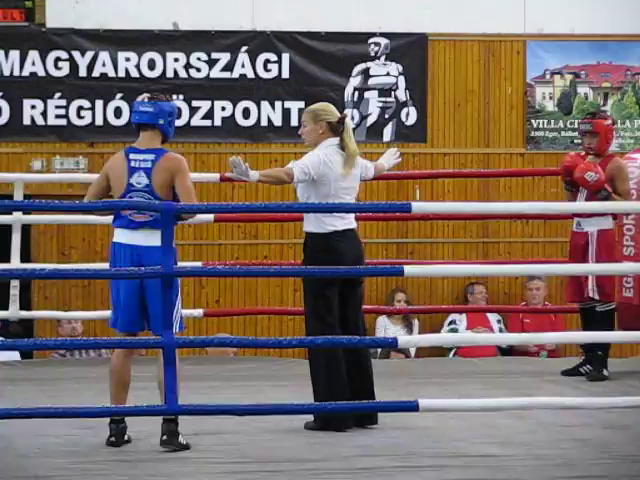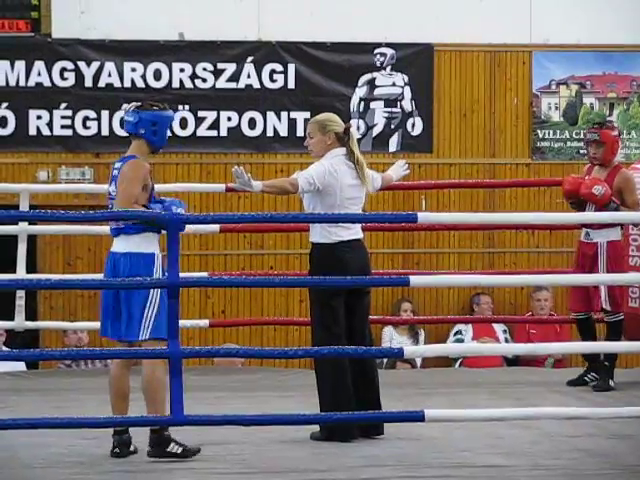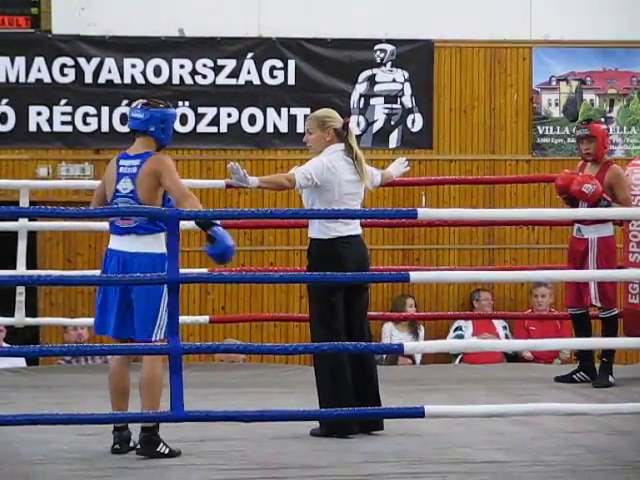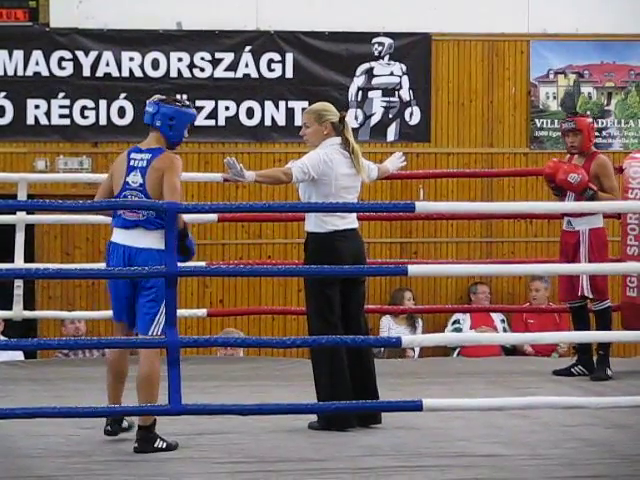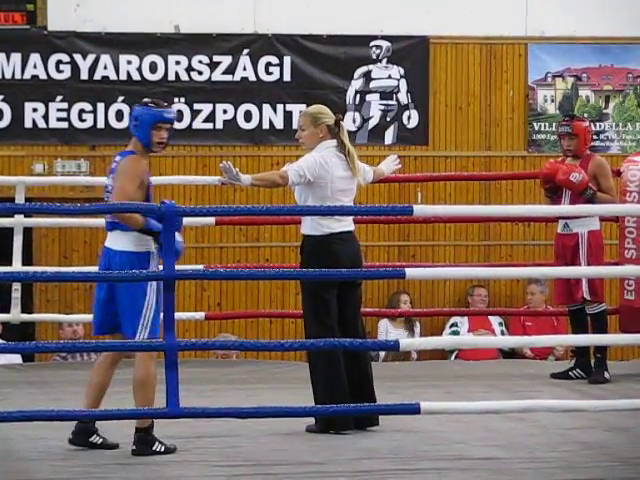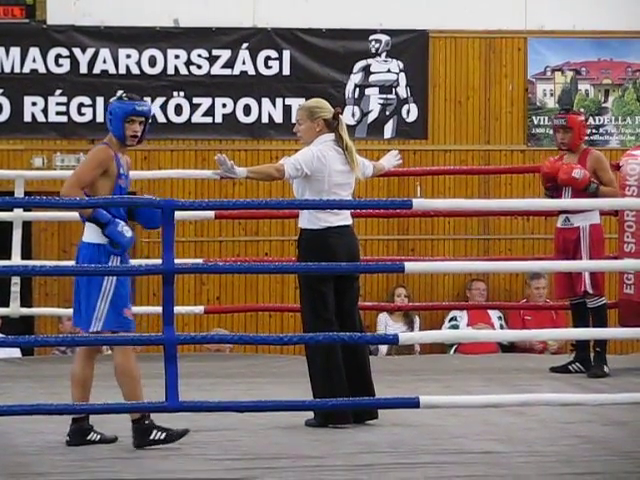
dt=0.4s
person 1, frame 1
left shoulder: (116, 160)
right shoulder: (173, 161)
left elbow: (89, 203)
right elbow: (188, 209)
left hip: (124, 250)
right hip: (157, 253)
left knee: (124, 341)
left ankle: (117, 426)
right ankle: (169, 427)
person 1, frame 2
left shoulder: (120, 165)
right shoulder: (139, 165)
right elbow: (126, 209)
left wrist: (156, 208)
right wrist: (163, 216)
left hip: (118, 258)
right hip: (141, 259)
left knee: (123, 351)
right knee: (153, 349)
left ankle: (120, 437)
right ankle: (159, 435)
person 1, frame 3
left shoulder: (115, 164)
right shoulder: (159, 162)
left elbow: (94, 209)
right elbow: (182, 197)
right wrist: (212, 228)
left hip: (117, 256)
right hip: (150, 260)
right knee: (154, 350)
left ankle: (120, 433)
right ankle: (149, 436)
person 1, frame 4
left shoulder: (123, 158)
right shoulder: (170, 160)
left elbow: (98, 204)
right elbow: (172, 208)
right wrist: (185, 236)
left hip: (120, 250)
right hip: (153, 255)
left knee: (125, 333)
right knee: (151, 344)
left ankle: (114, 416)
right ankle: (146, 433)
person 1, frame 5
left shoulder: (123, 160)
right shoulder: (136, 164)
right elbow: (119, 209)
left wrist: (154, 216)
right wrist: (157, 230)
left hip: (114, 255)
right hip: (135, 259)
left knee: (115, 347)
right knee: (146, 348)
left ankle: (84, 428)
right ankle: (144, 435)
person 1, frame 6
left shoulder: (122, 160)
right shoulder: (103, 153)
right elbow: (68, 190)
left wrist: (134, 213)
right wrist: (104, 220)
left hip: (101, 250)
right hip: (103, 252)
left knee: (90, 341)
right knee: (122, 337)
left ankle: (79, 426)
right ankle: (142, 425)
person 2, frame 1
left shoulder: (319, 158)
right shoulder: (352, 159)
left elbow: (287, 175)
right elbow: (374, 169)
left wrist: (252, 176)
right wrist: (388, 160)
left hip: (323, 247)
right hip: (350, 245)
left knee: (323, 329)
right knee: (352, 326)
left ankle: (333, 415)
right ankle: (362, 409)
person 2, frame 2
left shoulder: (325, 168)
right shoulder: (357, 168)
left elbow: (292, 185)
right elbow: (381, 180)
left wrist: (256, 186)
right wrist: (395, 172)
left hip: (329, 258)
right hip: (357, 255)
left knee: (330, 340)
right knee: (359, 336)
left ankle: (338, 425)
right ankle: (368, 420)
person 2, frame 3
left shoulder: (323, 164)
right shoulder: (356, 164)
left elbow: (288, 181)
right elbow: (381, 176)
left wrist: (252, 181)
right wrist: (396, 169)
left hip: (328, 253)
right hip: (356, 251)
left knee: (329, 336)
right knee: (358, 332)
left ankle: (338, 421)
right ankle: (367, 415)
person 2, frame 4
left shoulder: (320, 158)
right shoulder: (353, 158)
left elbow: (286, 174)
right elbow: (378, 171)
left wrist: (249, 176)
right wrist: (392, 164)
left hip: (325, 246)
right hip: (352, 244)
left knee: (326, 328)
right knee: (354, 325)
left ankle: (336, 414)
right ankle: (365, 409)
person 2, frame 5
left shoulder: (316, 160)
right shoulder: (348, 160)
left elbow: (282, 178)
right elbow: (372, 173)
left wrist: (245, 179)
right wrist: (387, 167)
left hip: (322, 249)
right hip: (349, 247)
left knee: (323, 331)
right knee: (351, 328)
left ankle: (334, 417)
right ankle: (362, 411)
person 2, frame 6
left shoulder: (313, 155)
right shoulder: (347, 154)
left elbow: (278, 171)
right elbow: (372, 168)
left wrist: (240, 172)
right wrist: (387, 163)
left hip: (318, 243)
right hip: (346, 241)
left knee: (321, 324)
right knee: (349, 321)
left ankle: (333, 411)
right ankle: (361, 405)
person 3, frame 1
left shoulder: (615, 165)
right shoulder: (580, 159)
left elbow: (627, 204)
left wrist: (602, 191)
right wrist: (568, 182)
left hip: (600, 232)
right hip: (578, 231)
left knee: (602, 295)
right knee: (583, 297)
left ankle: (601, 361)
right ankle: (589, 358)
person 3, frame 2
right shoulder: (587, 171)
left wrist: (610, 204)
right wrist: (574, 201)
left hip: (608, 244)
right hip: (586, 242)
left knee: (611, 307)
right knee: (579, 308)
left ankle: (607, 371)
right ankle: (593, 364)
person 3, frame 3
left shoulder: (613, 171)
right shoulder: (581, 167)
left elbow: (628, 210)
left wrist: (601, 200)
right wrist: (568, 196)
left hip: (600, 240)
right hip: (579, 238)
left knee: (605, 302)
right knee: (576, 304)
left ankle: (606, 367)
right ankle: (586, 366)
person 3, frame 4
left shoulder: (600, 161)
right shoulder: (568, 161)
left elbow: (615, 200)
left wrist: (587, 190)
right wrist: (555, 186)
left hip: (590, 231)
right hip: (569, 230)
left knee: (596, 293)
right knee: (573, 296)
left ankle: (603, 360)
right ankle: (584, 359)
person 3, frame 5
left shoulder: (597, 163)
right shoulder: (560, 164)
left elbow: (614, 202)
left wrist: (586, 190)
right wrist: (549, 188)
left hip: (587, 234)
right hip: (564, 234)
left knee: (592, 297)
right knee: (572, 300)
left ankle: (601, 363)
right ankle: (582, 363)
person 3, frame 6
left shoulder: (594, 157)
right shoulder: (558, 161)
left elbow: (615, 193)
left wrist: (588, 185)
right wrist: (549, 187)
left hip: (587, 228)
right hip: (563, 228)
left knee: (592, 290)
right knee: (573, 294)
left ankle: (600, 357)
right ankle: (581, 357)
